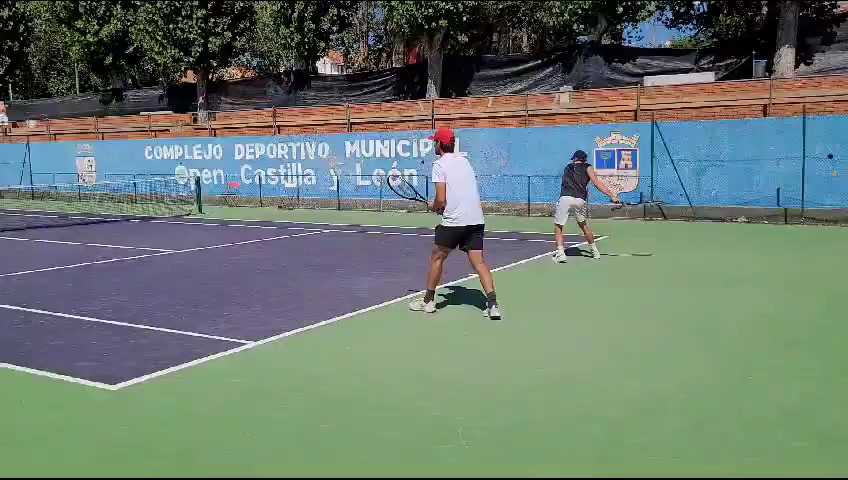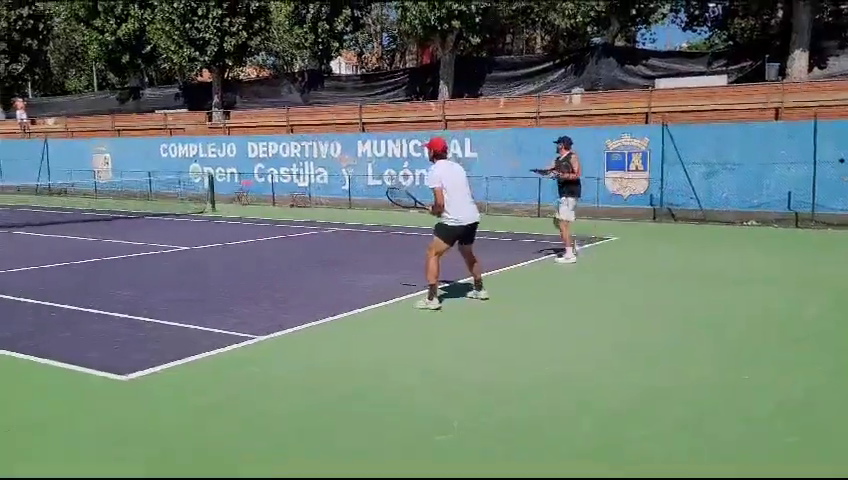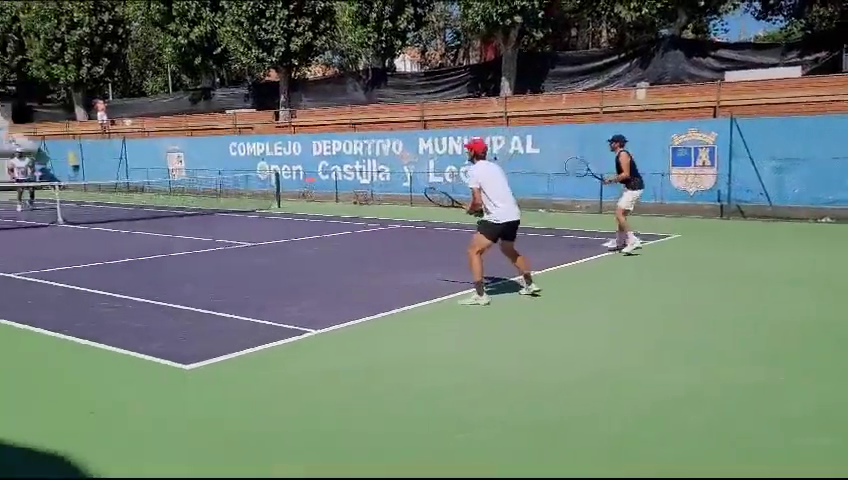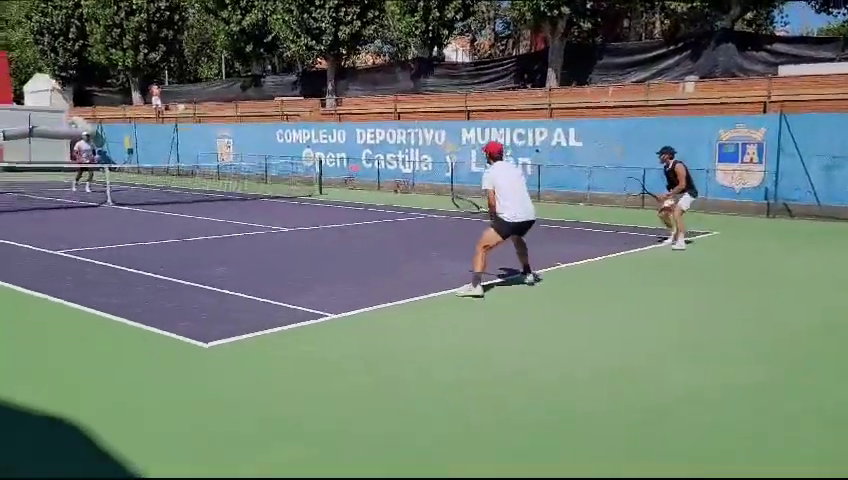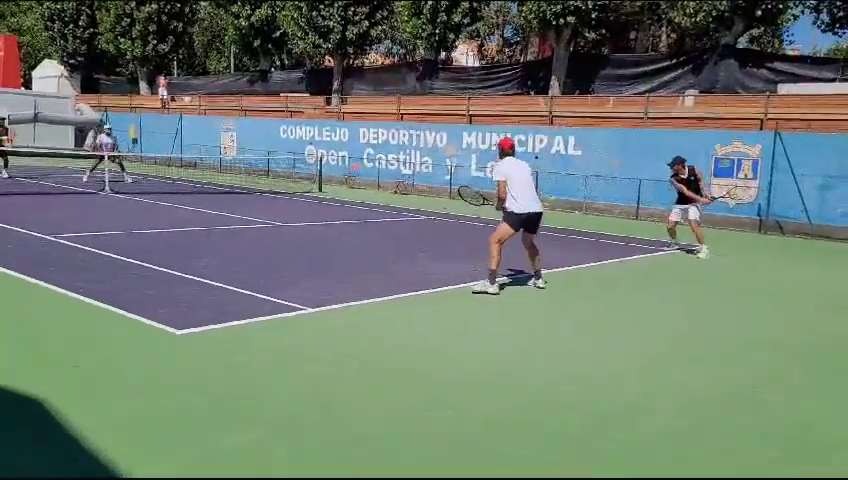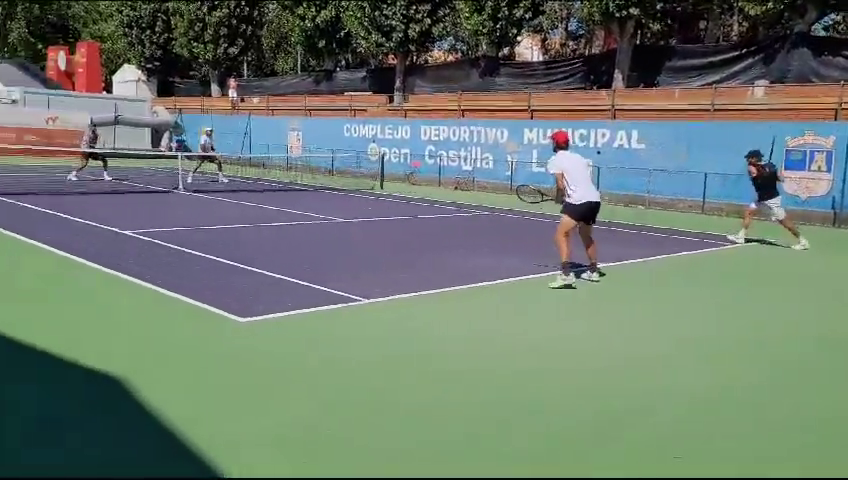
dt=0.5s
person 1, frame 1
left shoulder: (440, 164)
right shoulder: (464, 161)
left elbow: (441, 199)
left wrist: (433, 205)
left hip: (453, 222)
right hip: (476, 220)
left knee: (437, 258)
right knee: (479, 263)
left ankle: (428, 301)
right ankle: (493, 305)
person 1, frame 2
left shoulder: (435, 170)
right shoulder: (458, 167)
left elbow: (440, 203)
left wrist: (434, 210)
left hip: (453, 221)
right hip: (472, 217)
left knee: (433, 254)
right knee: (467, 253)
left ankle: (432, 298)
right ankle: (479, 289)
person 1, frame 3
left shoulder: (473, 171)
right shoulder: (495, 167)
left elbow: (477, 202)
left wrist: (471, 210)
right wrist: (480, 209)
left hip: (496, 219)
right hip: (514, 215)
left knee: (474, 252)
right knee: (509, 250)
left ankle: (480, 294)
right ankle: (530, 284)
person 1, frame 4
left shoulder: (489, 173)
right shoulder: (515, 168)
left elbow: (492, 203)
left wrist: (492, 214)
left hip: (510, 218)
right hip: (529, 216)
left knee: (482, 247)
right knee: (517, 239)
left ankle: (475, 285)
right ankle: (528, 274)
person 1, frame 5
left shoulder: (500, 166)
right shoulder: (524, 165)
left elbow: (501, 194)
left wrist: (501, 205)
left hip: (519, 211)
right hip: (536, 210)
left knee: (495, 241)
right knee: (529, 243)
left ankle: (491, 282)
right ankle: (538, 278)
person 1, frame 6
left shoulder: (555, 159)
right shoulder: (579, 158)
left elbow: (560, 185)
left wrist: (558, 198)
right wrist: (565, 197)
left hip: (579, 202)
right hip: (594, 199)
left knee: (561, 235)
right knee: (585, 234)
left ankle: (566, 274)
right ankle: (593, 271)
